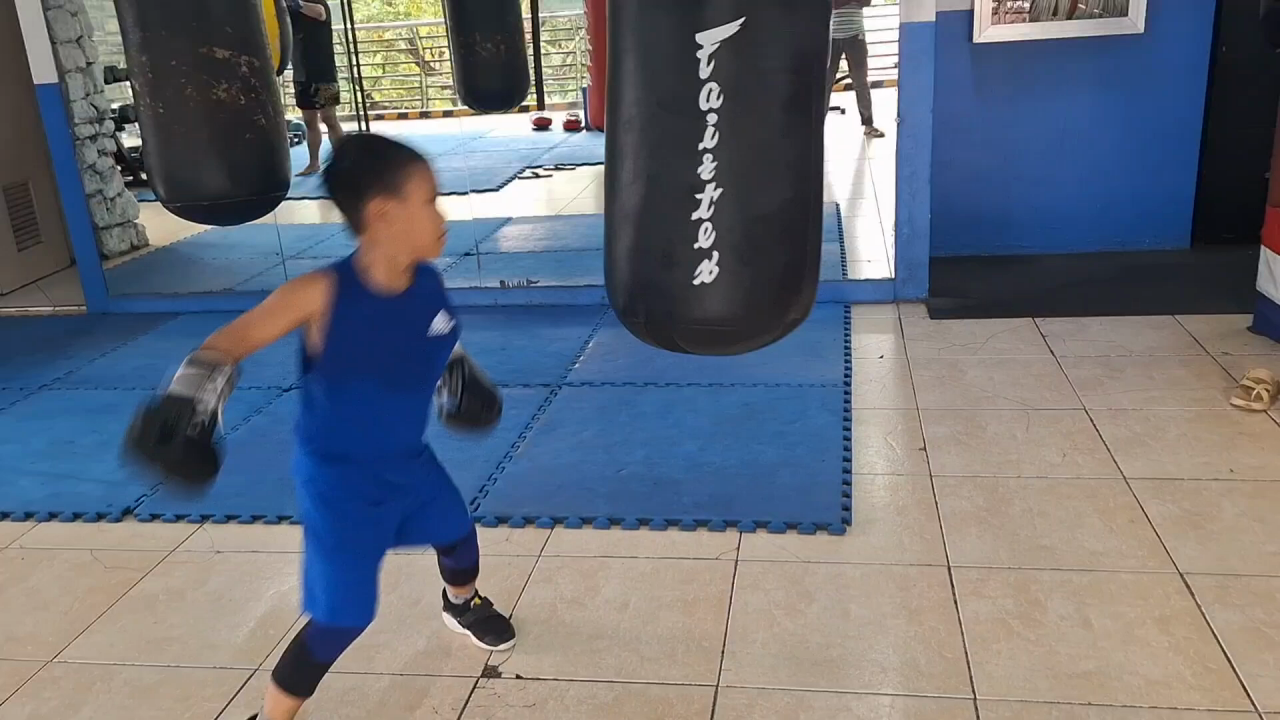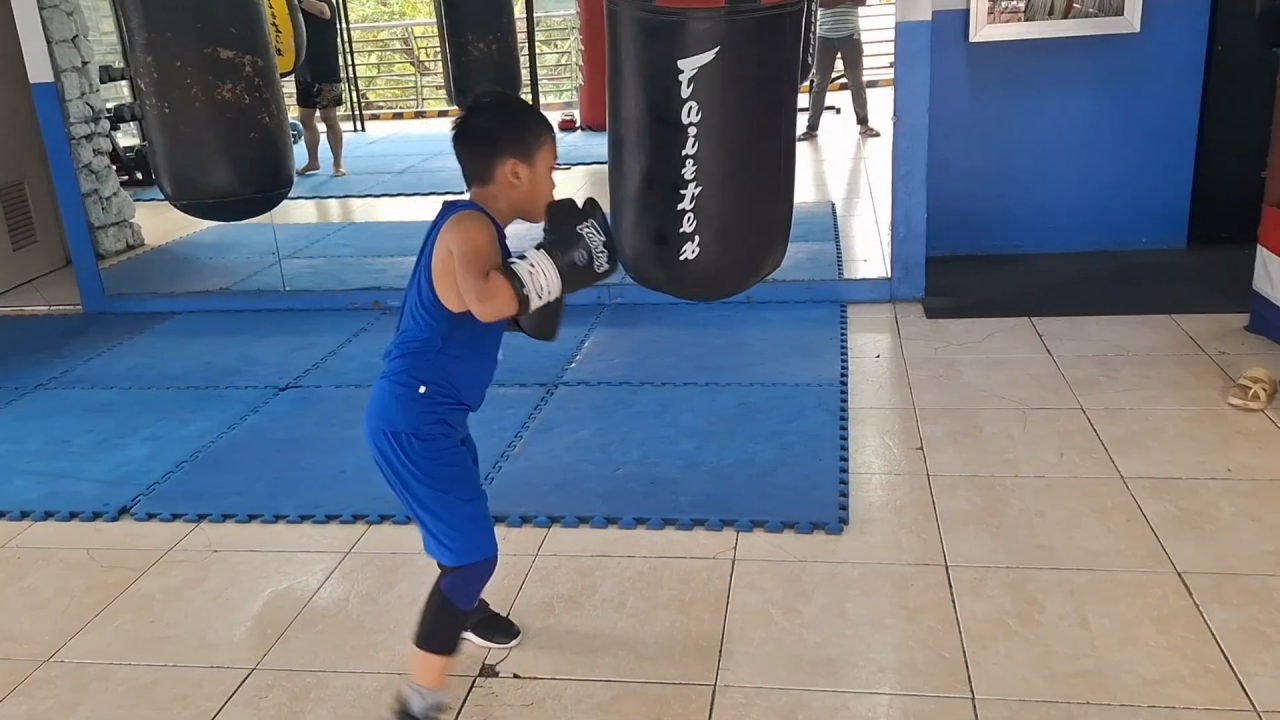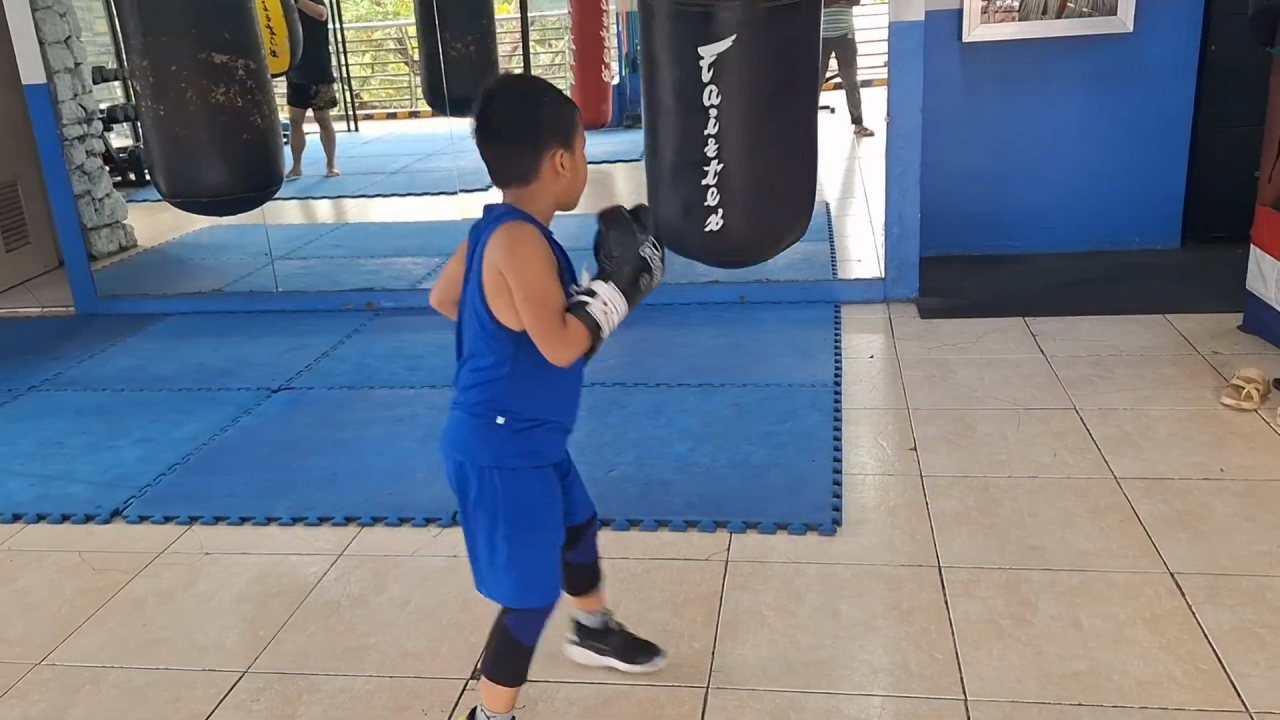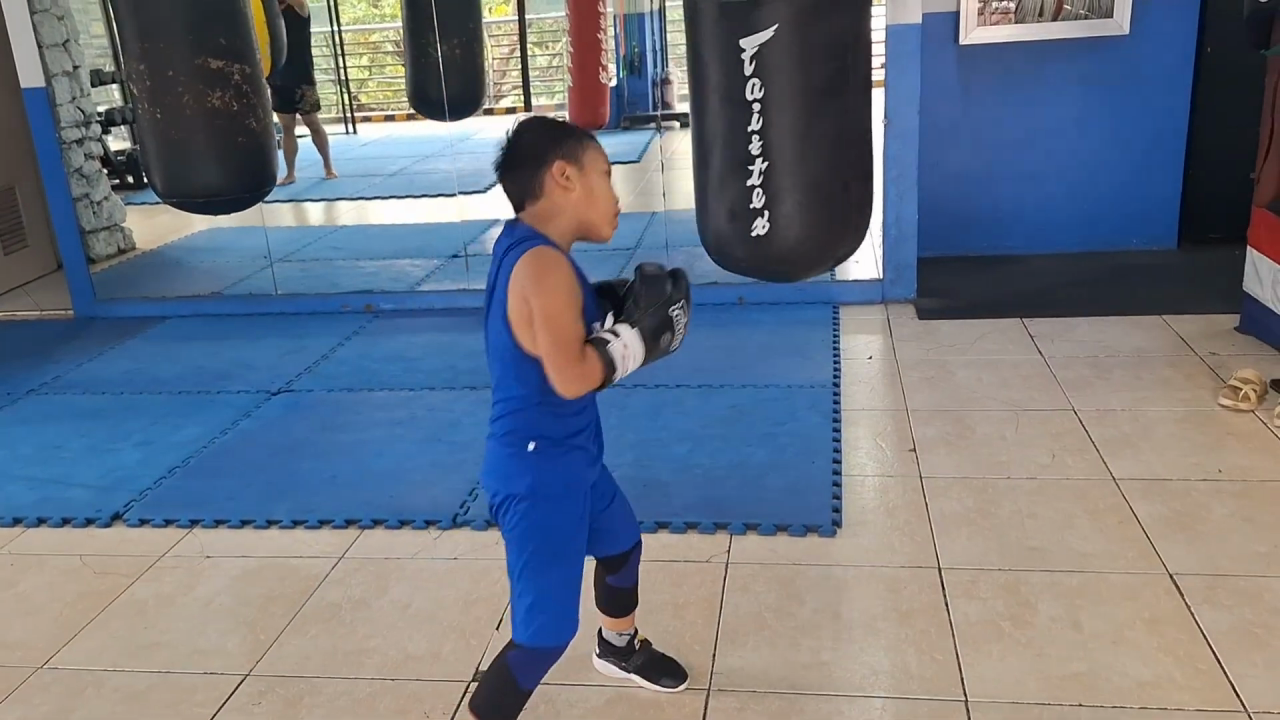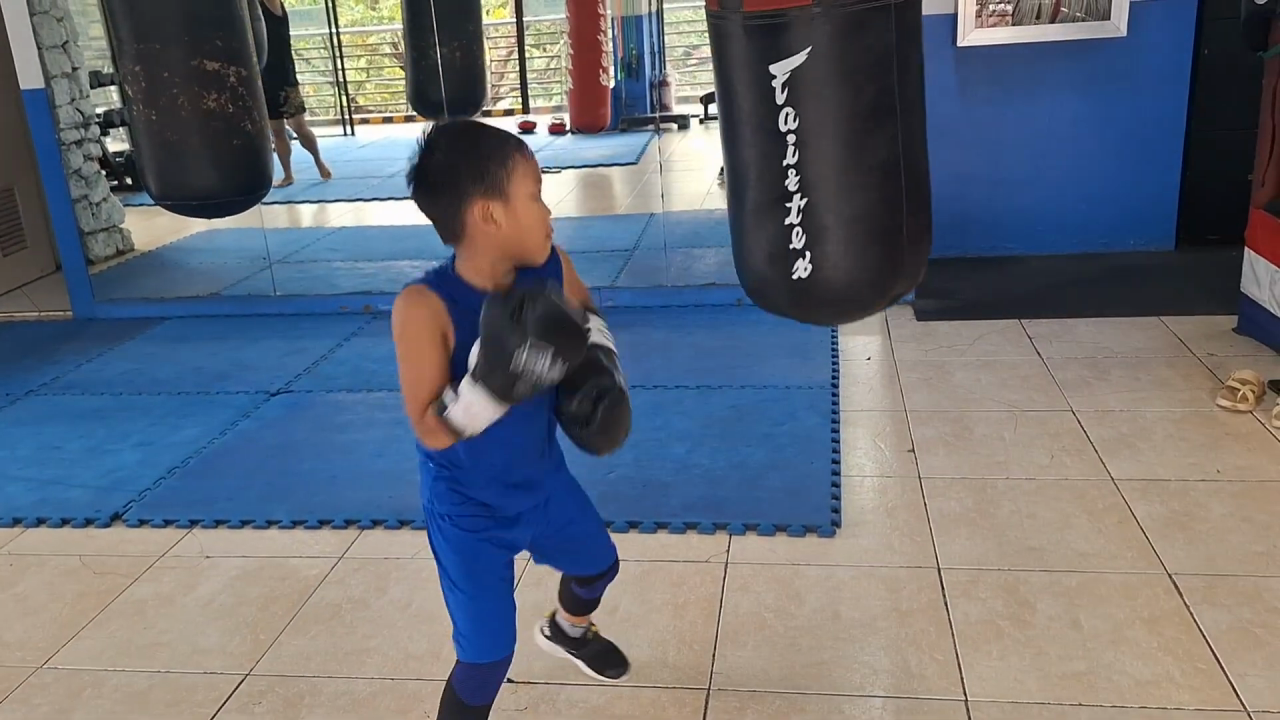
dt=0.4s
person 1, frame 1
left shoulder: (427, 280)
right shoulder: (321, 295)
right elbow: (227, 343)
left wrist: (458, 377)
right wrist: (190, 397)
left hip: (402, 457)
right hip: (340, 475)
left knee: (456, 534)
right knee: (341, 617)
left ankle: (465, 604)
person 1, frame 2
left shoulder: (464, 223)
right shoulder: (467, 227)
right elbow: (486, 301)
left wrist: (539, 284)
right wrist: (558, 262)
left hip: (432, 412)
right hip: (412, 422)
left knee: (465, 520)
right knee: (472, 556)
left ankle: (457, 607)
person 1, frame 3
left shoulder: (496, 228)
right shoulder: (521, 239)
left elbow: (443, 297)
right elbow: (563, 347)
right wrist: (621, 281)
left hip: (530, 437)
right hip: (500, 450)
left knee: (578, 526)
right knee: (533, 594)
left ankle: (593, 632)
person 1, frame 4
left shoulder: (538, 253)
right shoulder: (541, 263)
right elbow: (570, 380)
left wrist: (611, 307)
right wrist: (641, 332)
left hip: (570, 456)
right hip: (536, 473)
left knee: (621, 544)
right knee: (545, 634)
left ankle: (620, 647)
person 1, frame 5
left shoulder: (548, 266)
right shoulder: (424, 307)
left elbow: (584, 313)
right elbow: (436, 427)
left wrist: (602, 371)
right wrist: (496, 376)
left hip: (541, 476)
right hip: (466, 503)
left knee: (596, 564)
right knee: (488, 652)
left ankle: (571, 629)
